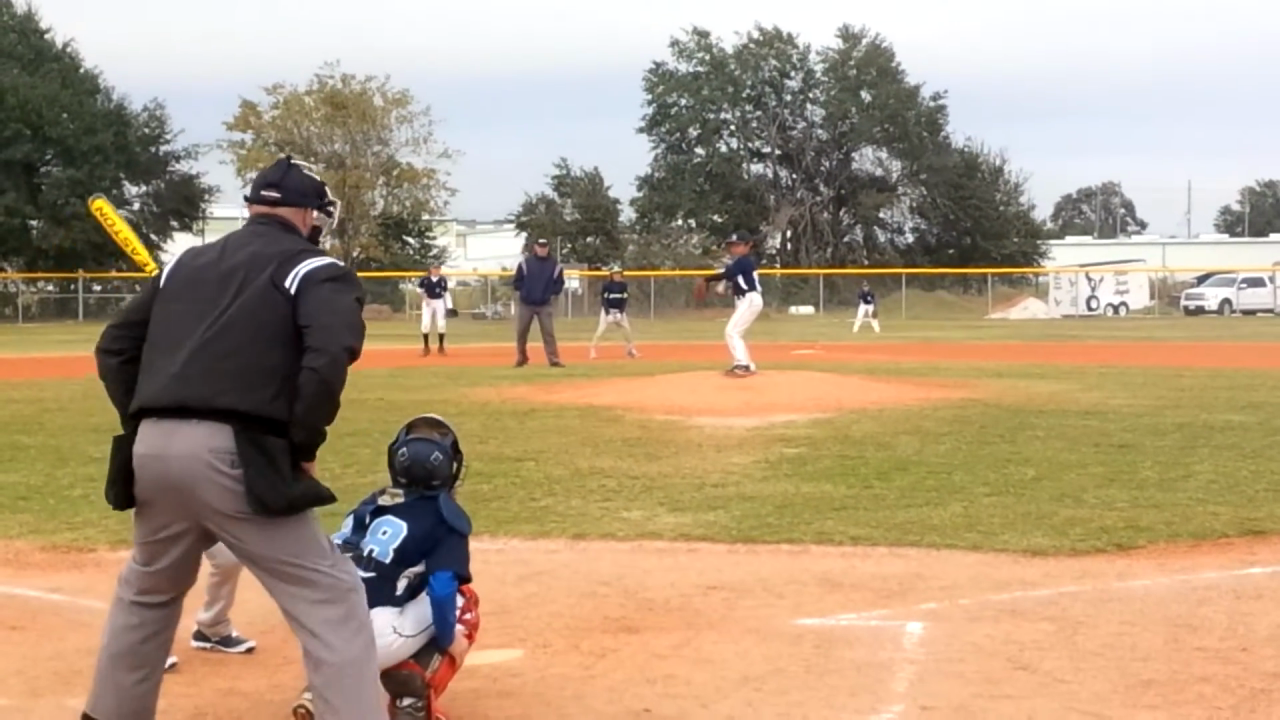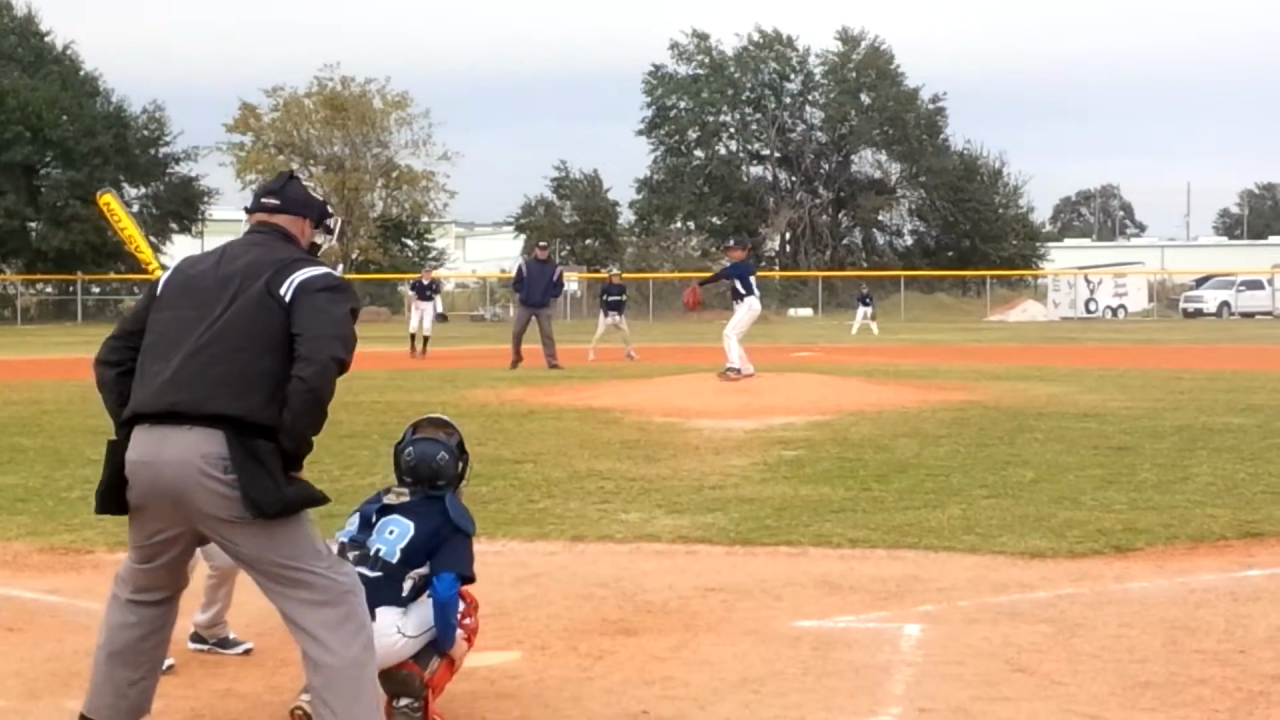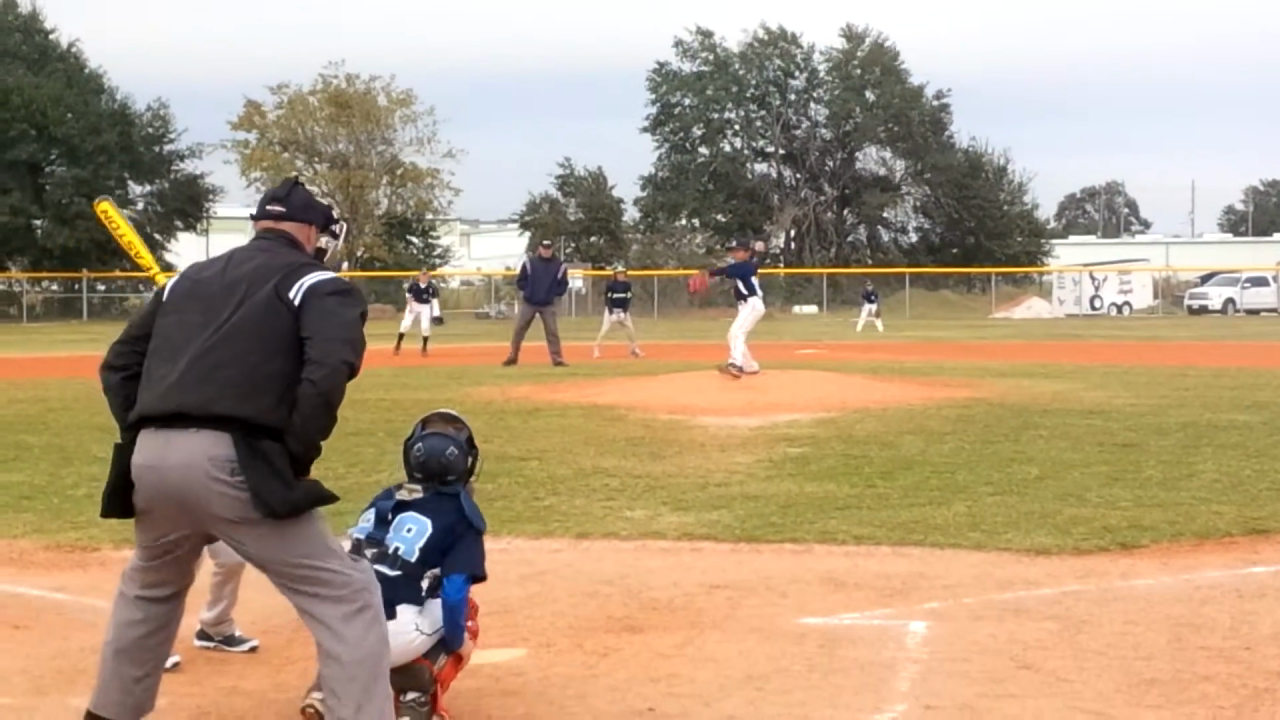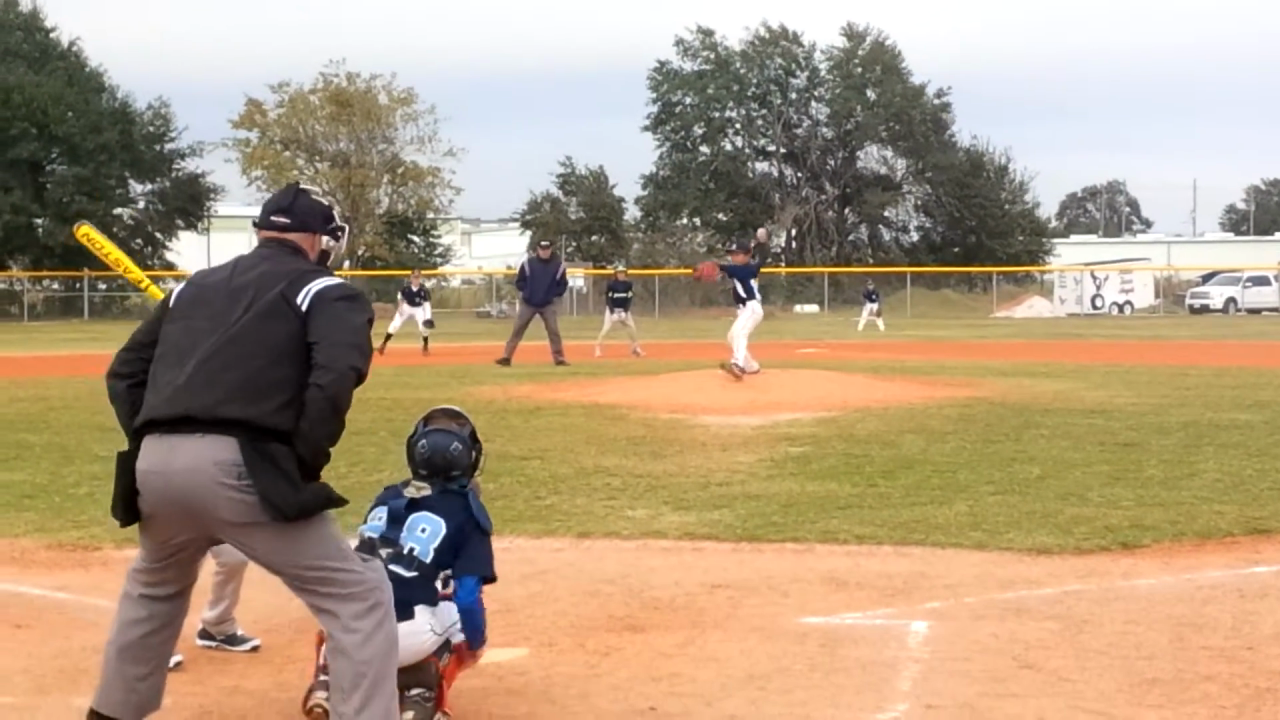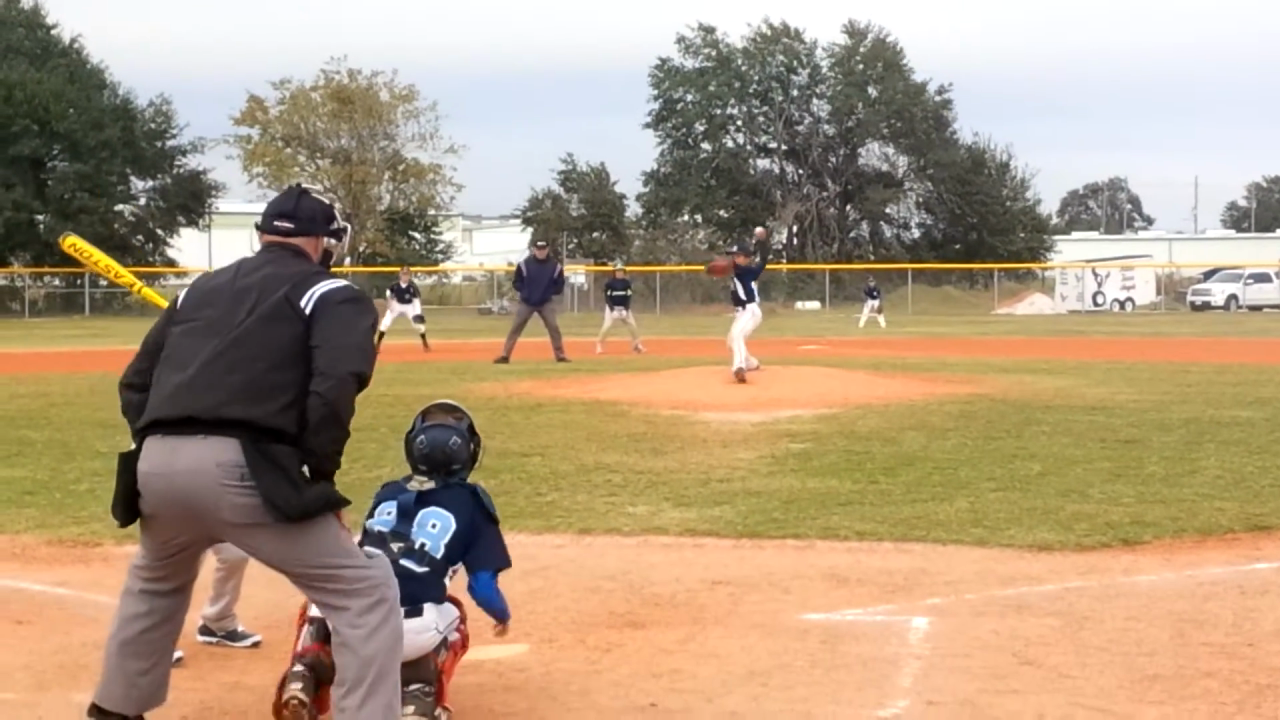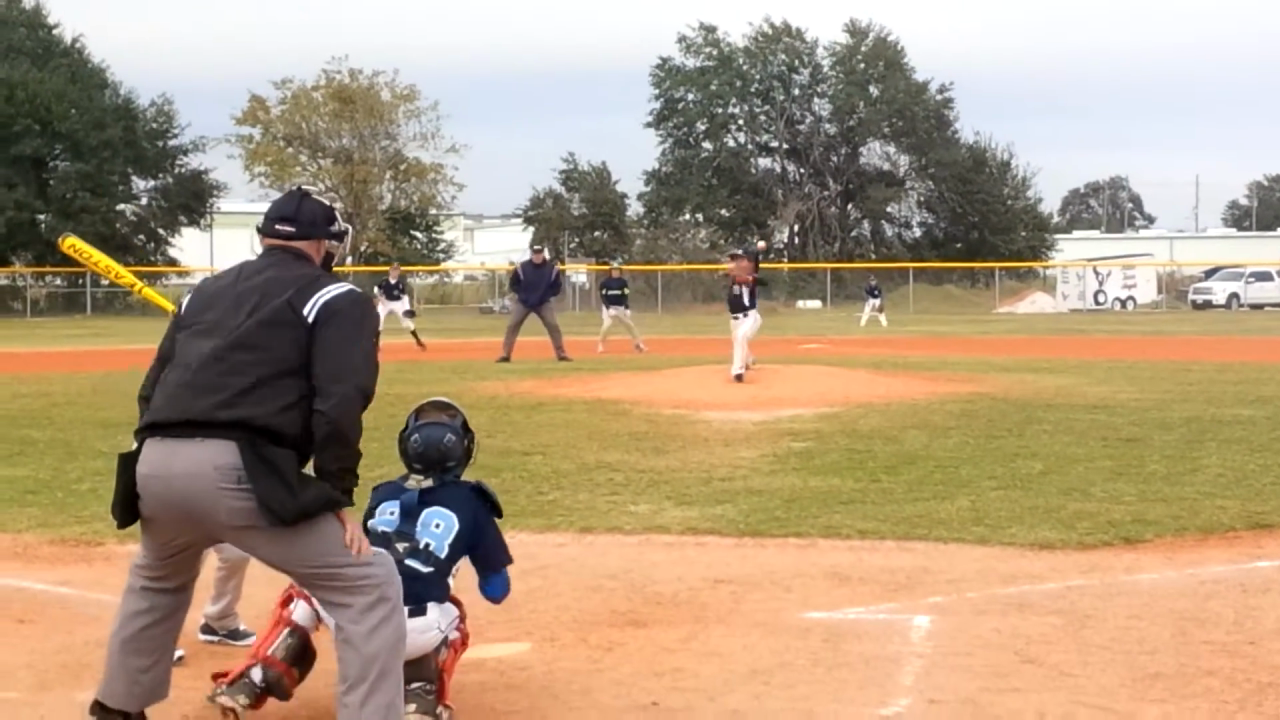
dt=0.1s
person 1, frame 1
left shoulder: (184, 263)
right shoulder: (317, 269)
left elbow: (114, 348)
right elbow: (327, 359)
left wrist: (142, 427)
right wrist: (301, 448)
left hip: (155, 450)
right hip: (231, 454)
left knee: (148, 590)
right knee: (331, 599)
person 1, frame 2
left shoulder: (182, 271)
right shoulder: (312, 279)
left elbow: (113, 359)
right elbow: (317, 369)
left wrist: (137, 433)
right wrist: (290, 455)
left hip: (147, 456)
right hip: (226, 460)
left knee: (143, 590)
right knee: (329, 602)
person 1, frame 3
left shoulder: (189, 278)
right shoulder: (321, 285)
left elbow: (118, 365)
right elbow: (326, 374)
left wrist: (142, 441)
right wrist: (296, 460)
left hip: (152, 458)
right hip: (231, 463)
left knee: (149, 588)
right knee: (346, 597)
person 1, frame 4
left shoulder: (195, 286)
right shoulder: (328, 290)
left elbow: (124, 372)
right elbow: (335, 378)
left wrist: (148, 447)
right wrist: (307, 466)
left hip: (157, 463)
right hip: (239, 467)
left knee: (154, 587)
right knee: (359, 595)
person 1, frame 5
left shoulder: (203, 287)
right shoulder: (333, 293)
left elbow: (135, 382)
right elbow: (334, 387)
right wrist: (320, 477)
left hip: (158, 464)
right hip: (239, 468)
left knee: (155, 583)
right knee: (366, 590)
person 1, frame 6
left shoulder: (207, 290)
right shoulder: (336, 298)
left elbow: (152, 388)
right elbow: (340, 402)
right wrist: (337, 491)
left hip: (157, 465)
right hip: (239, 471)
left knee: (156, 580)
right knee: (369, 588)
person 2, frame 1
left shoulder: (371, 503)
right shoulder: (444, 517)
right elbow: (441, 590)
right wrist: (447, 641)
right hip: (377, 640)
right knee: (462, 604)
person 2, frame 2
left shoulder: (375, 502)
right shoulder: (449, 517)
right elbow: (444, 591)
right wrist: (448, 643)
right hip: (379, 640)
right knee: (461, 608)
person 2, frame 3
left shoulder: (383, 499)
right shoulder: (461, 514)
right elbow: (454, 594)
right wrist: (460, 645)
right hip: (394, 637)
right knee: (460, 613)
left ankle: (325, 691)
person 2, frame 4
left shoulder: (388, 497)
right shoulder: (468, 513)
right elbow: (467, 597)
right wrist: (476, 643)
right hip: (407, 638)
right knee: (463, 614)
left ankle: (327, 688)
person 2, frame 5
left shoulder: (387, 493)
right shoulder: (472, 503)
right elbow: (484, 590)
right wrist: (503, 617)
right hip: (410, 632)
right knee: (452, 617)
left ankle: (303, 682)
person 2, frame 6
left shoulder: (384, 493)
right shoulder: (471, 501)
right elbow: (497, 590)
right hip: (417, 633)
left knee: (306, 591)
right knee: (451, 617)
left ankle: (248, 687)
